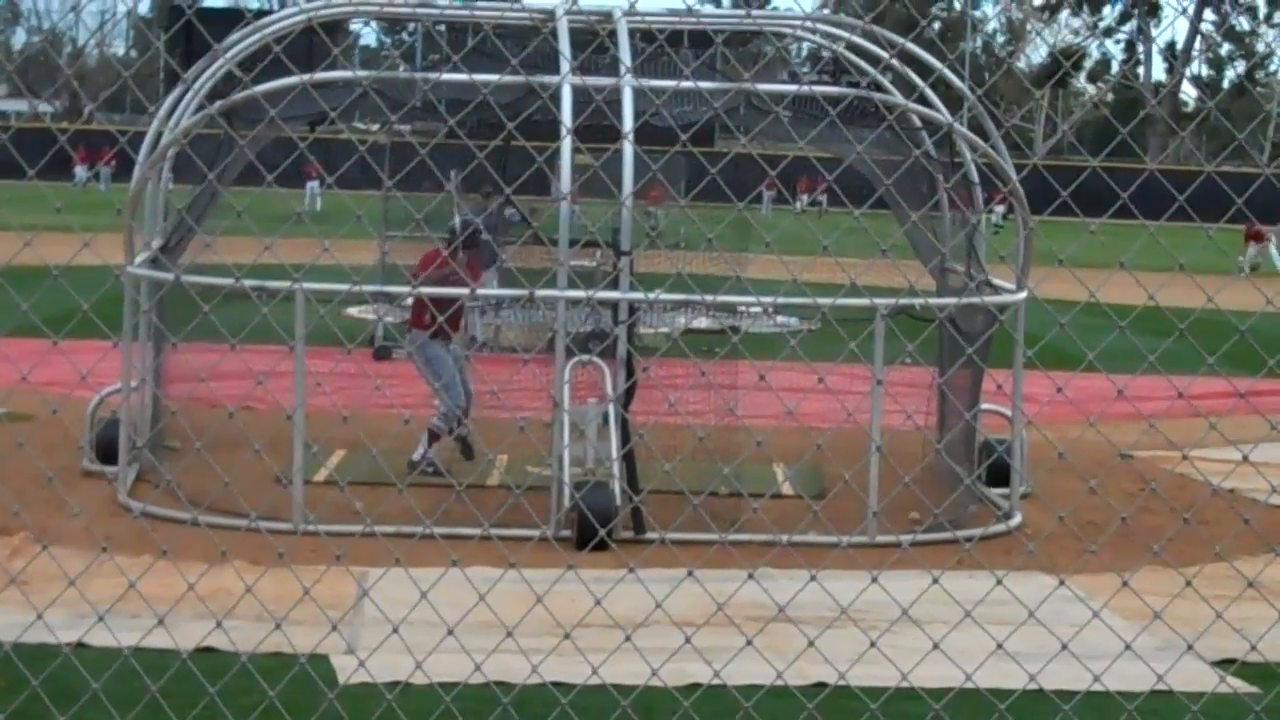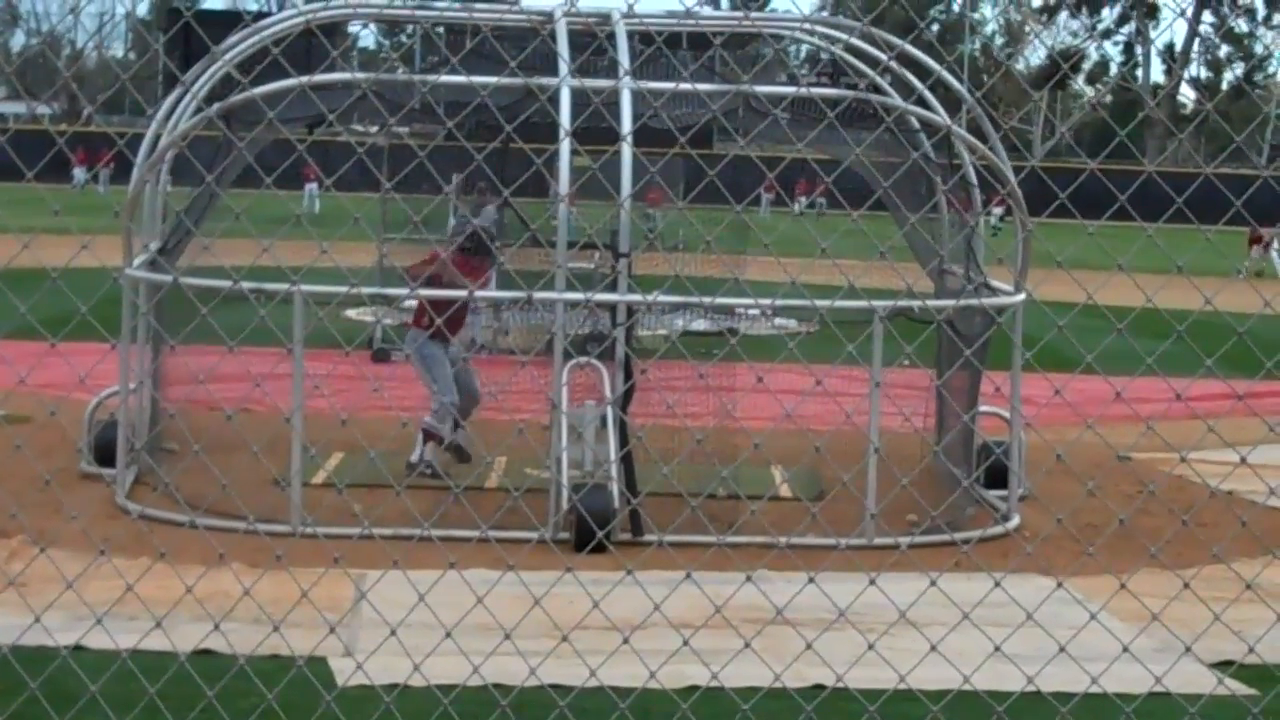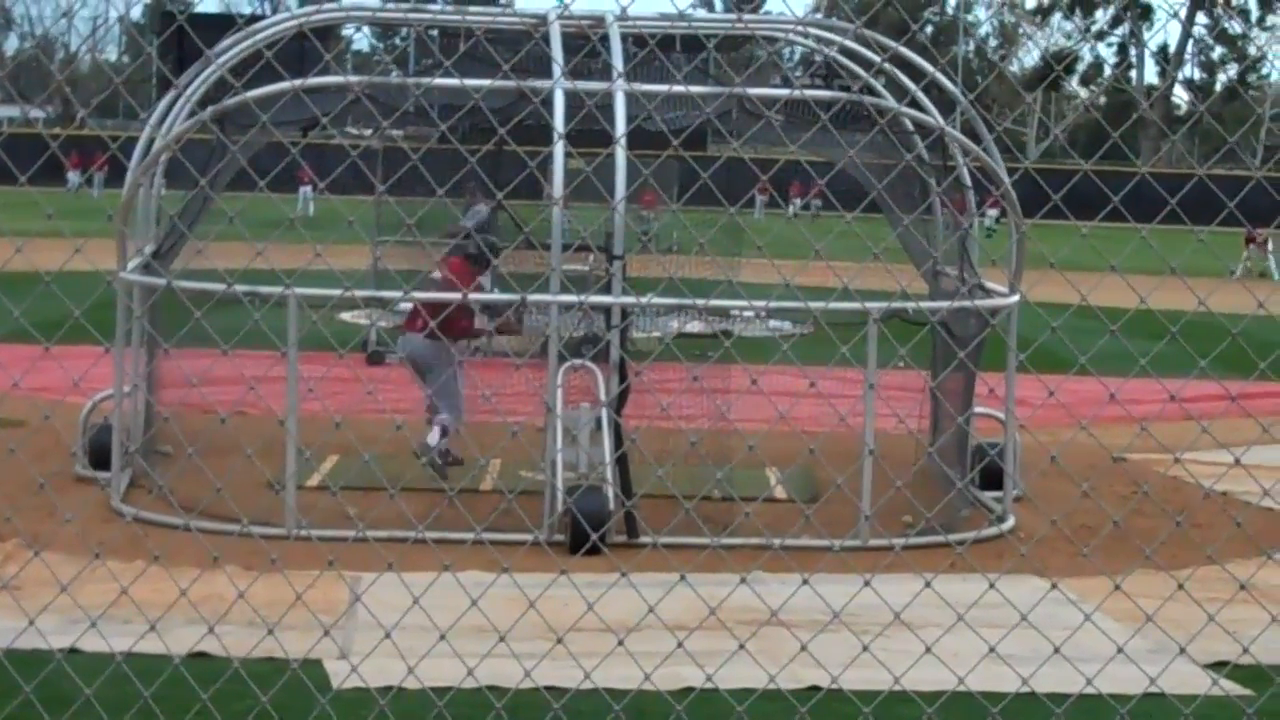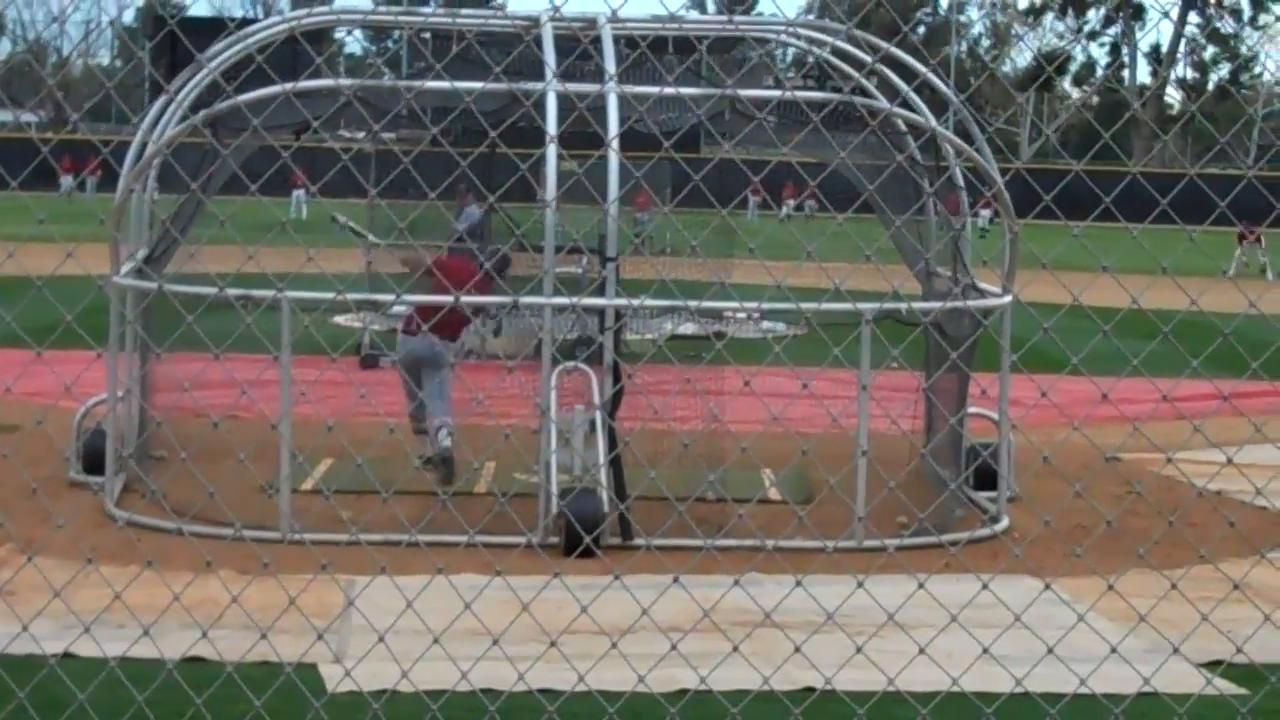
dt=0.2s
person 1, frame 1
left shoulder: (471, 262)
right shoulder: (436, 257)
left elbow: (476, 288)
right elbow: (419, 282)
left wrist: (459, 270)
right wrist: (449, 269)
left hip: (448, 339)
right hip: (425, 339)
left knee: (465, 396)
right knee: (452, 401)
left ankle: (460, 431)
right ankle: (420, 458)
person 1, frame 2
left shoulder: (482, 268)
right shoulder: (442, 259)
left elbow: (471, 287)
right elbow: (410, 276)
left wrist: (450, 274)
right wrist: (440, 267)
left hip: (447, 341)
right hip: (425, 340)
left knee: (471, 395)
right knee: (447, 401)
left ankle: (454, 439)
right ankle: (418, 459)
person 1, frame 3
left shoulder: (453, 261)
right shoulder: (464, 276)
left hip: (409, 341)
right hip: (432, 343)
left knee: (436, 396)
right knee: (451, 408)
left ankle: (437, 448)
right ankle: (430, 447)
person 1, frame 4
left shoulder: (459, 264)
right shoulder: (485, 292)
left elbow: (414, 263)
left hip: (411, 339)
right hip: (441, 347)
left knee: (415, 401)
right knee: (438, 404)
left ankle: (428, 454)
right ankle: (443, 450)
